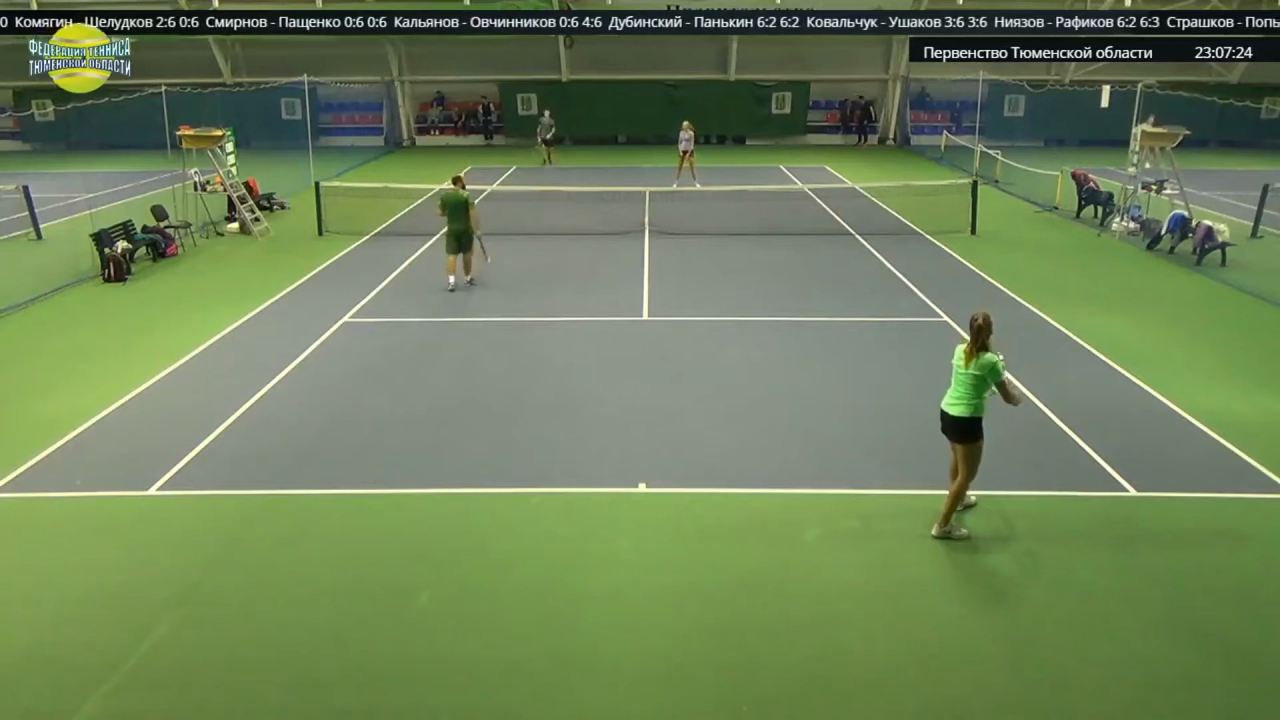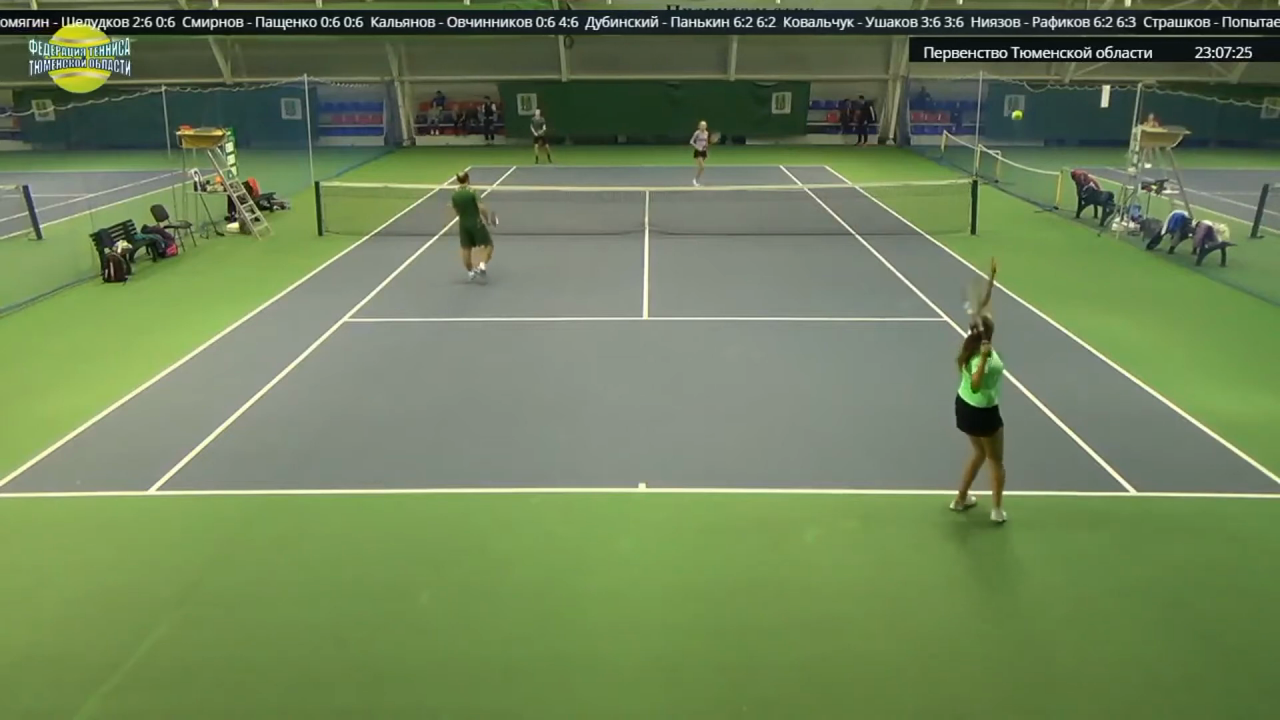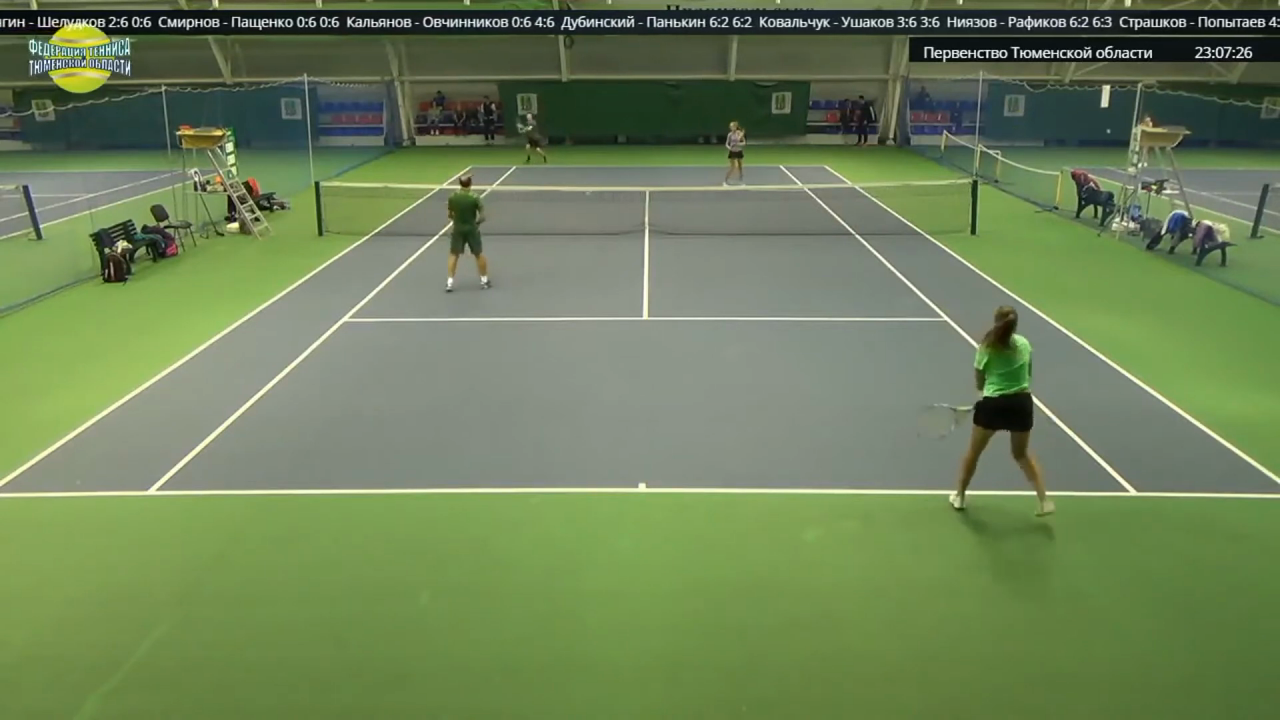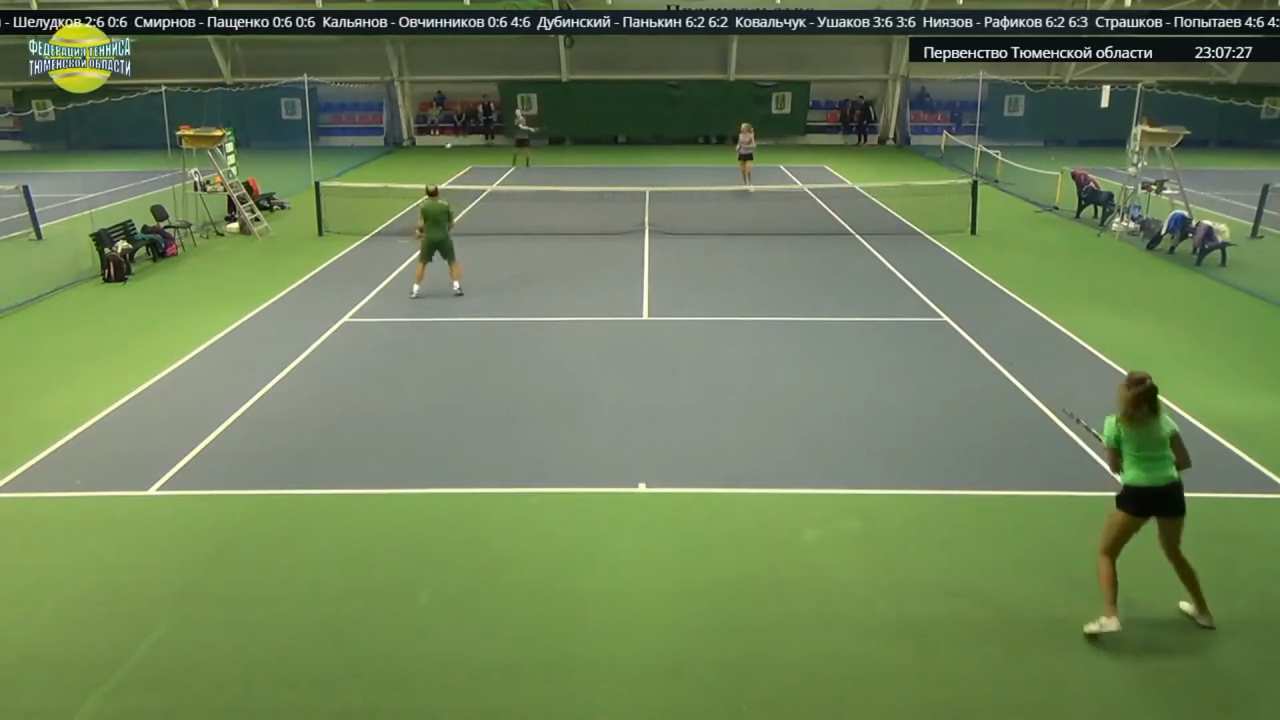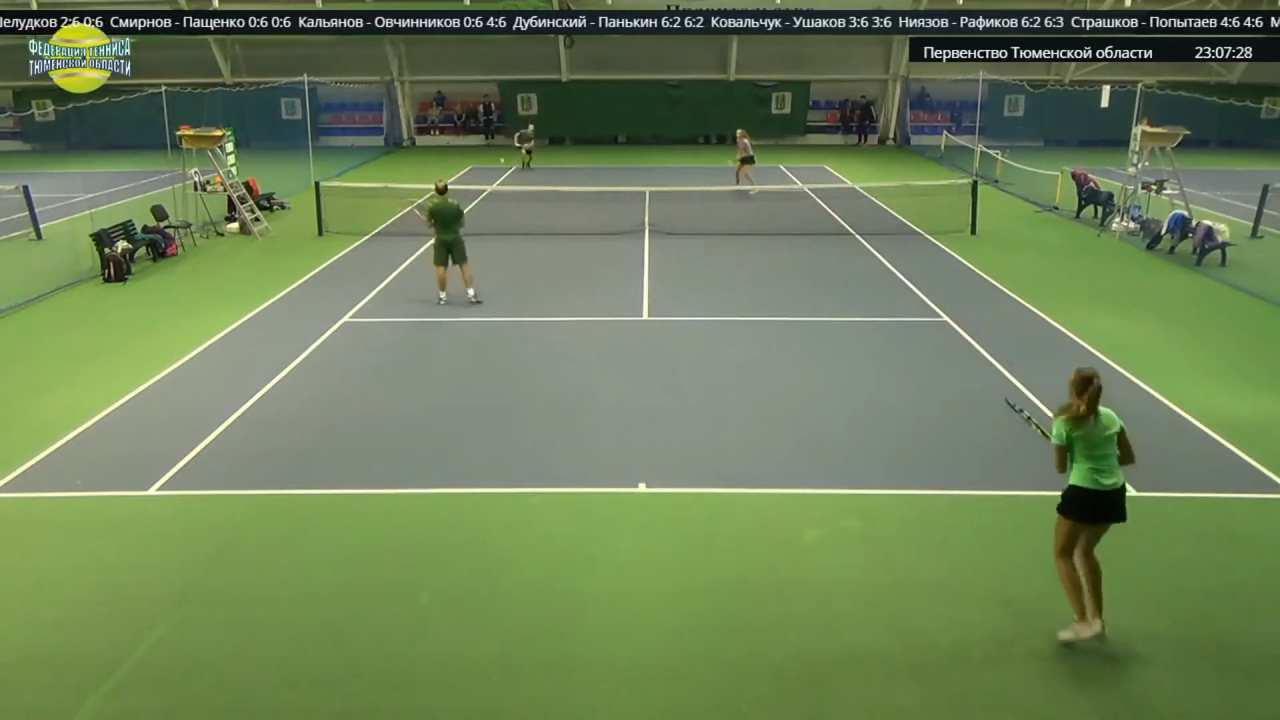
dt=1s
person 1, frame 1
left shoulder: (960, 351)
right shoulder: (990, 361)
right elbow: (1007, 397)
right wrist: (1017, 398)
left hip: (947, 413)
right hip: (966, 421)
left knee: (957, 460)
right knee: (967, 475)
left ankle: (959, 498)
right ankle: (943, 525)
person 1, frame 2
left shoulder: (973, 342)
right shoulder: (981, 356)
left elbow: (981, 309)
right elbow: (975, 387)
left wrist: (990, 279)
right wrist: (983, 358)
left hip: (963, 407)
right hip: (983, 412)
left knee: (980, 454)
right knee: (996, 460)
left ankle: (961, 498)
right ankle: (997, 510)
person 1, frame 3
left shoulder: (987, 349)
right shoulder: (1024, 344)
left elbow: (980, 385)
right elbow: (1027, 375)
left hip: (995, 406)
right hip: (1023, 404)
left knee: (974, 452)
right knee: (1021, 453)
left ankle: (960, 496)
right ankle: (1044, 500)
person 1, frame 4
left shoulder: (1116, 422)
right shoulder: (1164, 420)
left elbow: (1116, 466)
right elbow: (1185, 462)
left hip: (1138, 494)
right hip: (1170, 493)
left knee: (1106, 553)
right knee: (1173, 552)
left ankle: (1110, 618)
right ankle: (1202, 611)
person 1, frame 5
left shoulder: (1064, 422)
right shoulder: (1111, 417)
left elbow: (1061, 468)
right elbow: (1128, 458)
left hip: (1083, 494)
right hip: (1115, 495)
left knee: (1063, 555)
right knee: (1085, 549)
left ankle: (1083, 621)
right ankle: (1095, 617)
